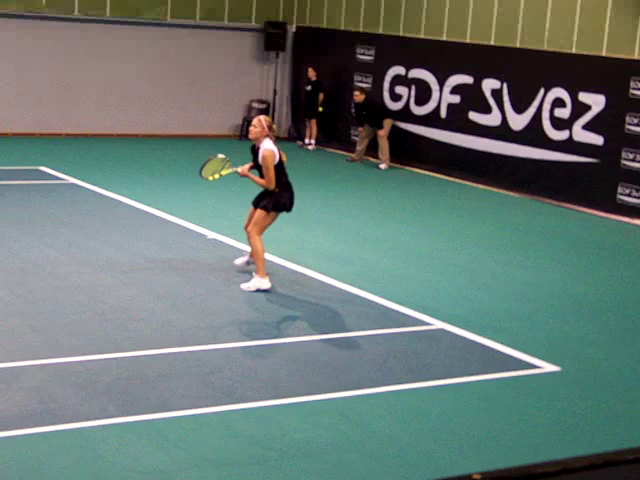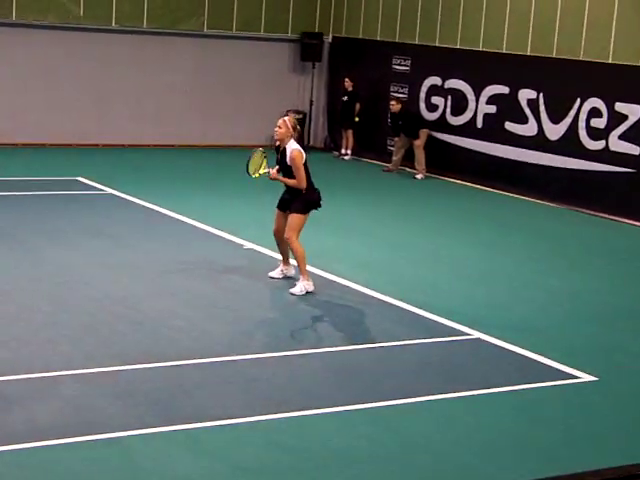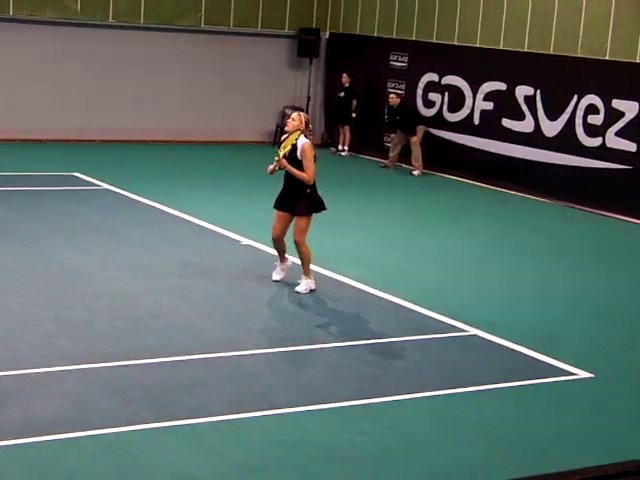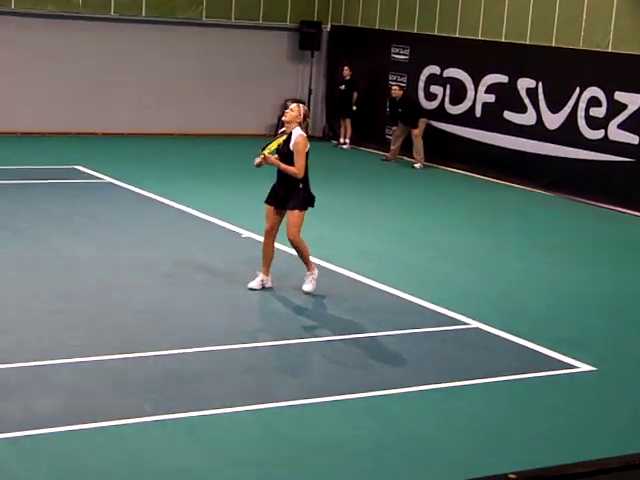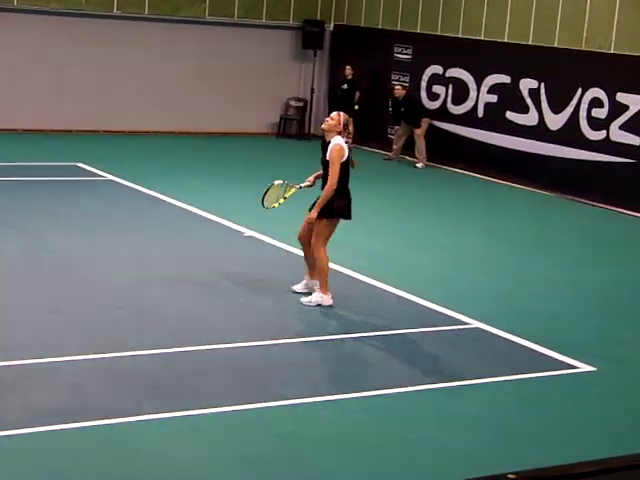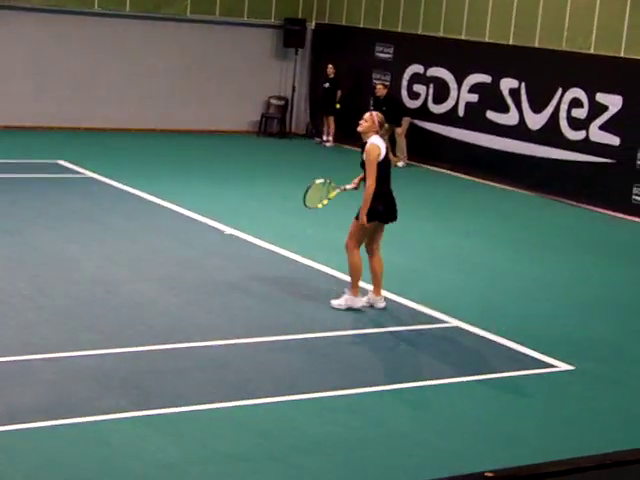
dt=0.5s
person 1, frame 1
left shoulder: (267, 152)
right shoulder: (258, 145)
left elbow: (270, 185)
left wrist: (248, 175)
right wrist: (251, 165)
left hip: (278, 195)
right hip: (269, 193)
left knee: (253, 232)
right knee: (248, 227)
left ankle: (262, 278)
right ankle: (252, 256)
person 1, frame 2
left shoulder: (294, 152)
right shoulder: (280, 146)
left elbow: (301, 184)
left wrist: (278, 178)
right wrist: (276, 170)
left hip: (303, 196)
right hip: (289, 194)
left knee: (290, 237)
right knee: (278, 232)
left ankle: (305, 280)
right ankle: (286, 267)
person 1, frame 3
left shoulder: (305, 146)
left elbow: (309, 179)
left wrist: (287, 166)
right wrist: (276, 166)
left hip: (305, 196)
right hip: (287, 193)
left knee: (298, 239)
right knee: (276, 236)
left ankle: (307, 279)
right ankle: (283, 262)
person 1, frame 4
left shoulder: (299, 138)
right shoulder: (283, 133)
left elbow: (298, 172)
left wrist: (275, 162)
right wrist: (266, 159)
left hip: (297, 191)
right hip: (280, 188)
left knee: (293, 236)
right knee: (269, 231)
left ankle: (311, 269)
right ankle: (265, 276)
person 1, frame 5
left shoulder: (336, 146)
right shoulder: (331, 143)
left elbow: (331, 184)
left wrist: (316, 209)
right wrist: (316, 176)
left hip: (336, 201)
right hip: (331, 200)
left knee: (317, 245)
right knee: (303, 237)
left ankle: (323, 294)
right ankle: (312, 279)
person 1, frame 6
left shoulder: (371, 146)
right shoulder: (378, 143)
left elbow: (371, 185)
left wrist: (363, 213)
right wrist: (360, 179)
left hip: (377, 203)
right hip: (386, 201)
left knee: (352, 245)
right knee: (372, 248)
left ankle: (353, 296)
right ankle: (376, 296)
